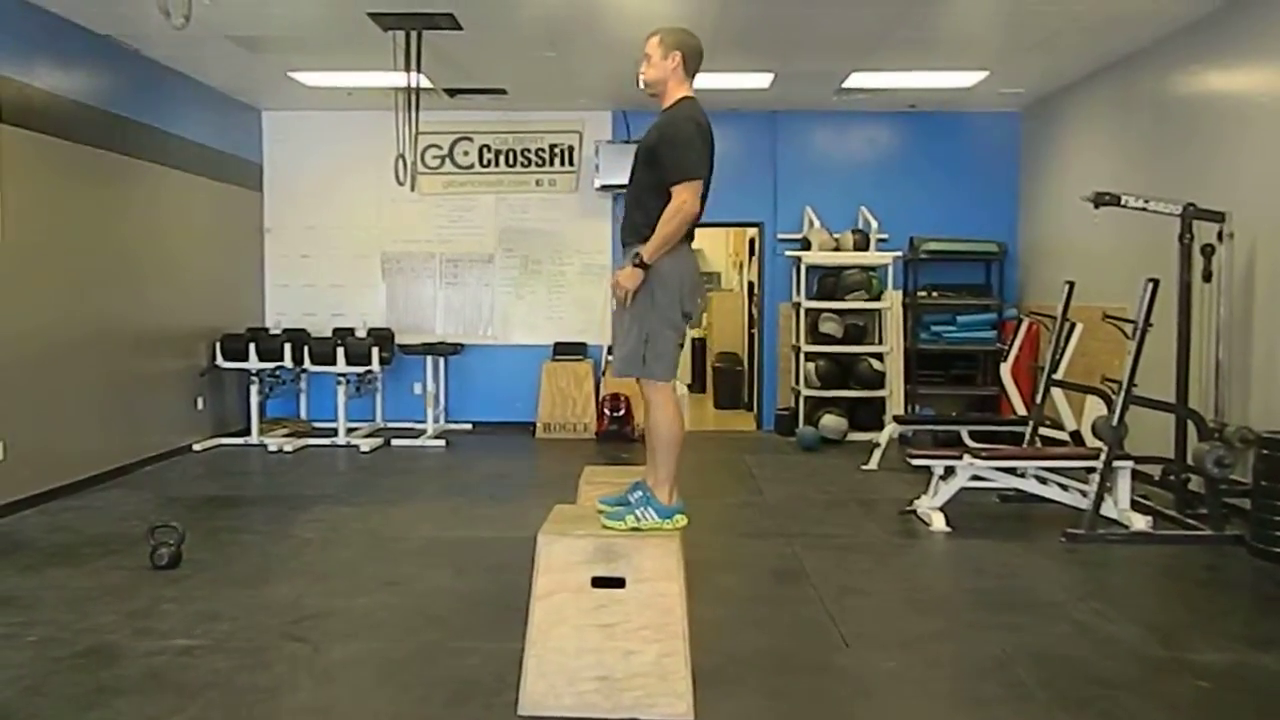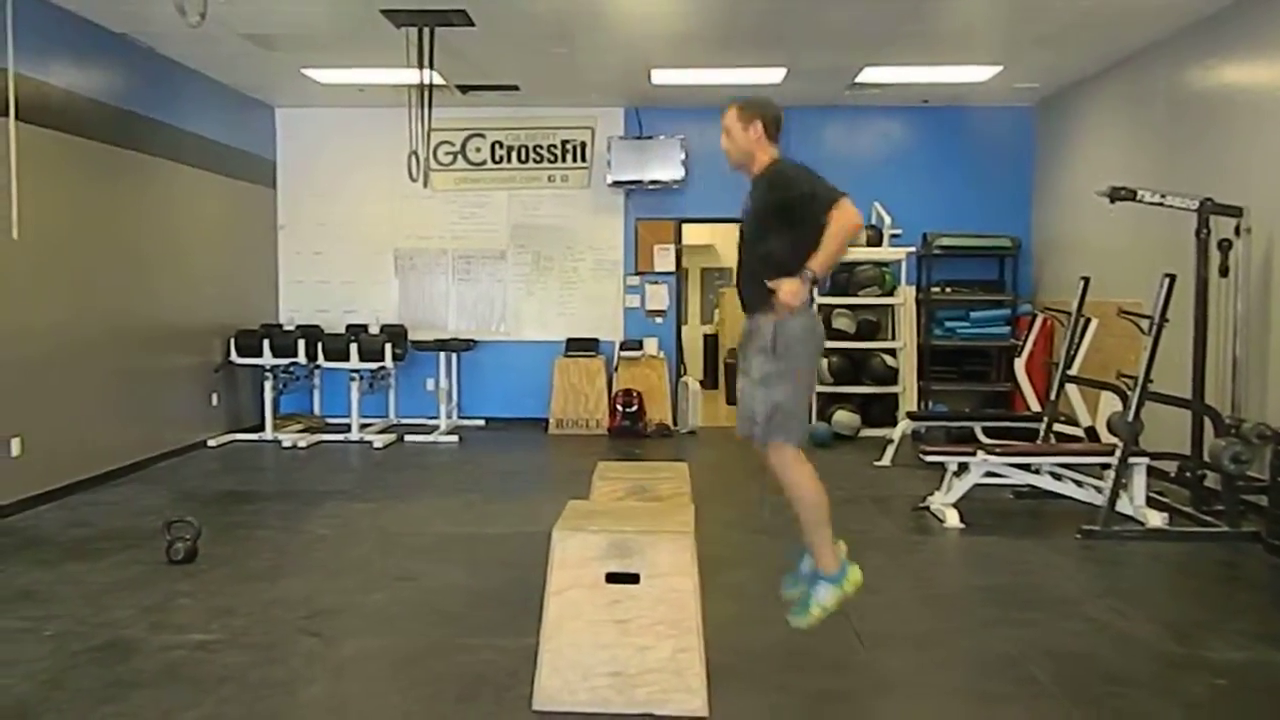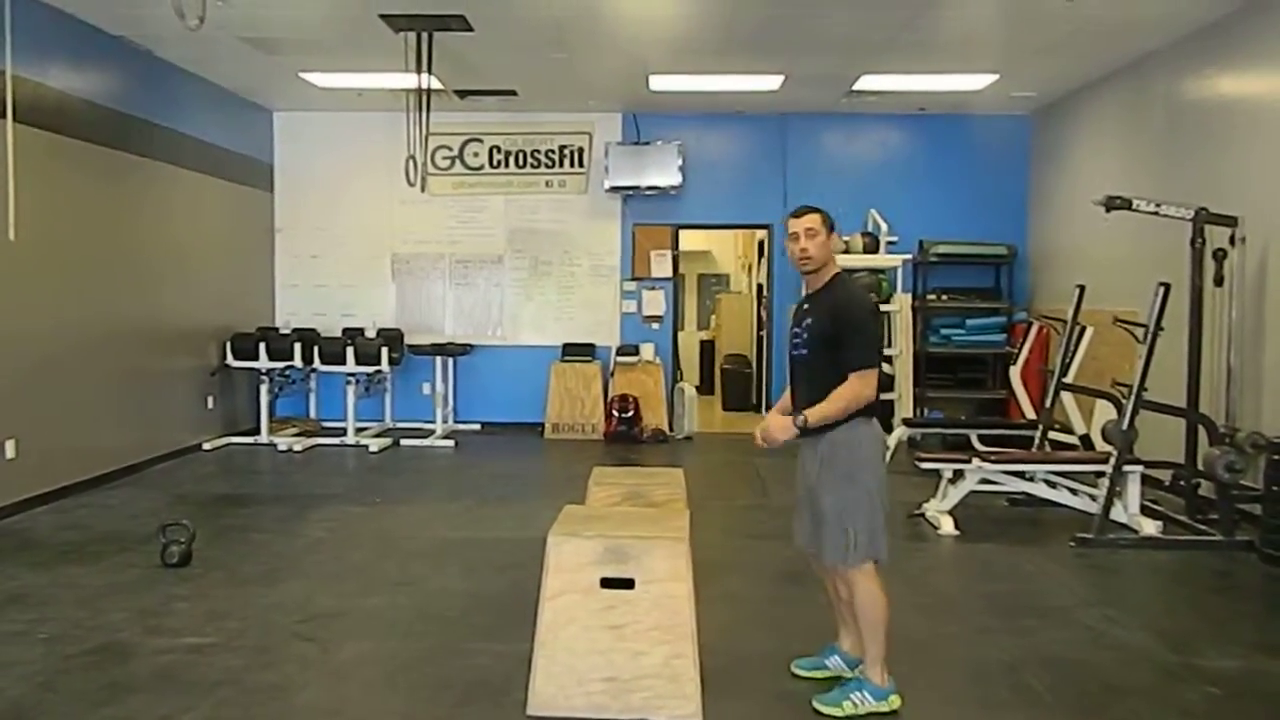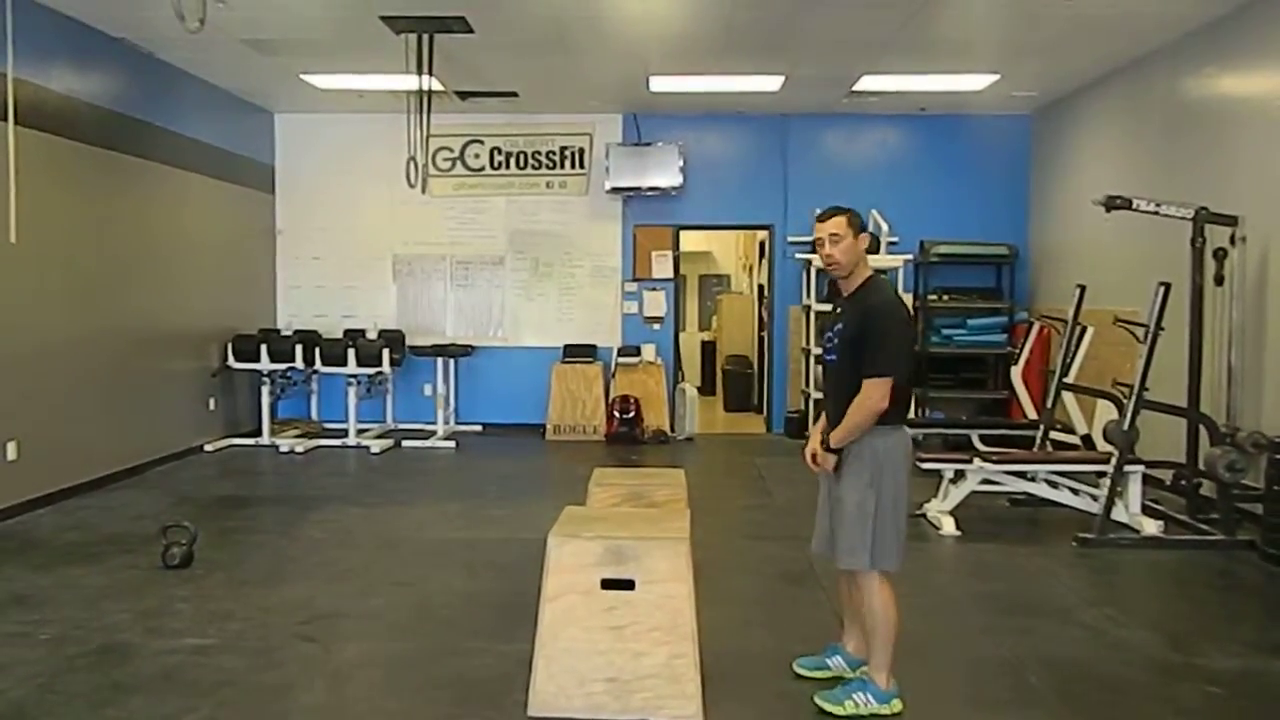
dt=0.7s
person 1, frame 1
left shoulder: (682, 123)
right shoulder: (676, 122)
left elbow: (685, 204)
left wrist: (639, 262)
left hip: (659, 265)
right hip: (656, 263)
left knee: (656, 383)
right knee: (652, 381)
left ankle: (664, 502)
right ankle: (653, 486)
person 1, frame 2
left shoulder: (786, 177)
right shoulder: (764, 184)
left elbow: (849, 219)
left wrist: (806, 278)
left hip: (782, 328)
right hip: (767, 327)
left knee: (780, 450)
right knee: (775, 447)
left ankle: (832, 567)
right ankle: (821, 554)
person 1, frame 3
left shoulder: (851, 303)
right shoulder: (807, 303)
left elbow: (863, 387)
left wrist: (798, 423)
right wrist: (778, 412)
left hip: (846, 441)
right hip: (818, 441)
left knee: (856, 562)
right knee: (826, 556)
right ankle: (849, 650)
person 1, frame 4
left shoulder: (882, 307)
right shoulder: (843, 302)
left elbow: (876, 397)
left wrist: (834, 444)
right wrist: (820, 431)
left hip: (874, 447)
right hip: (846, 446)
left knee: (868, 567)
right knee: (846, 559)
right ankle: (853, 650)
